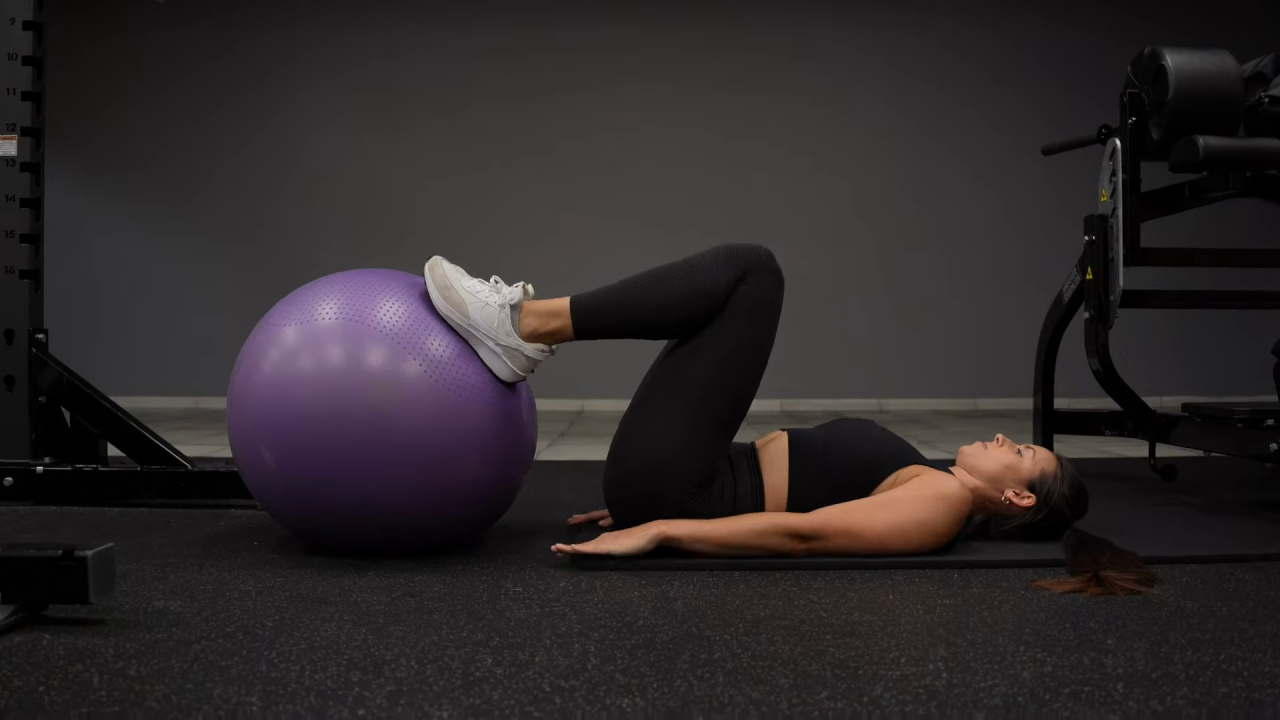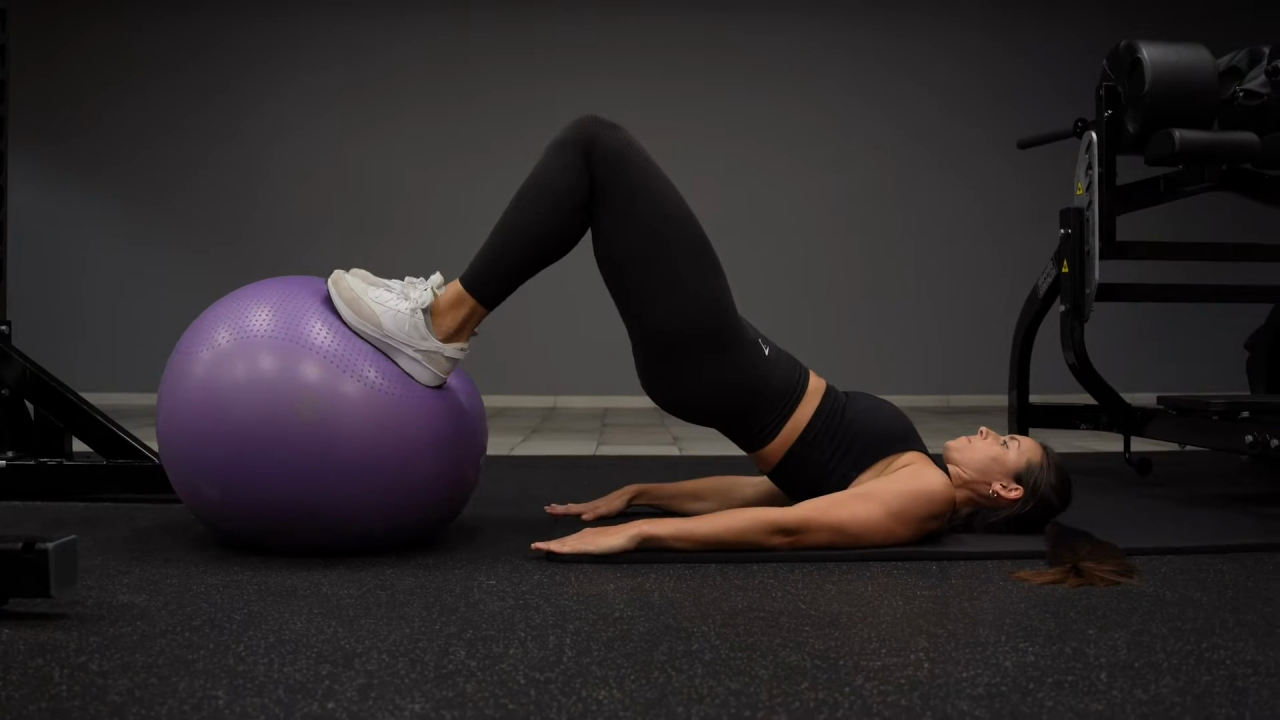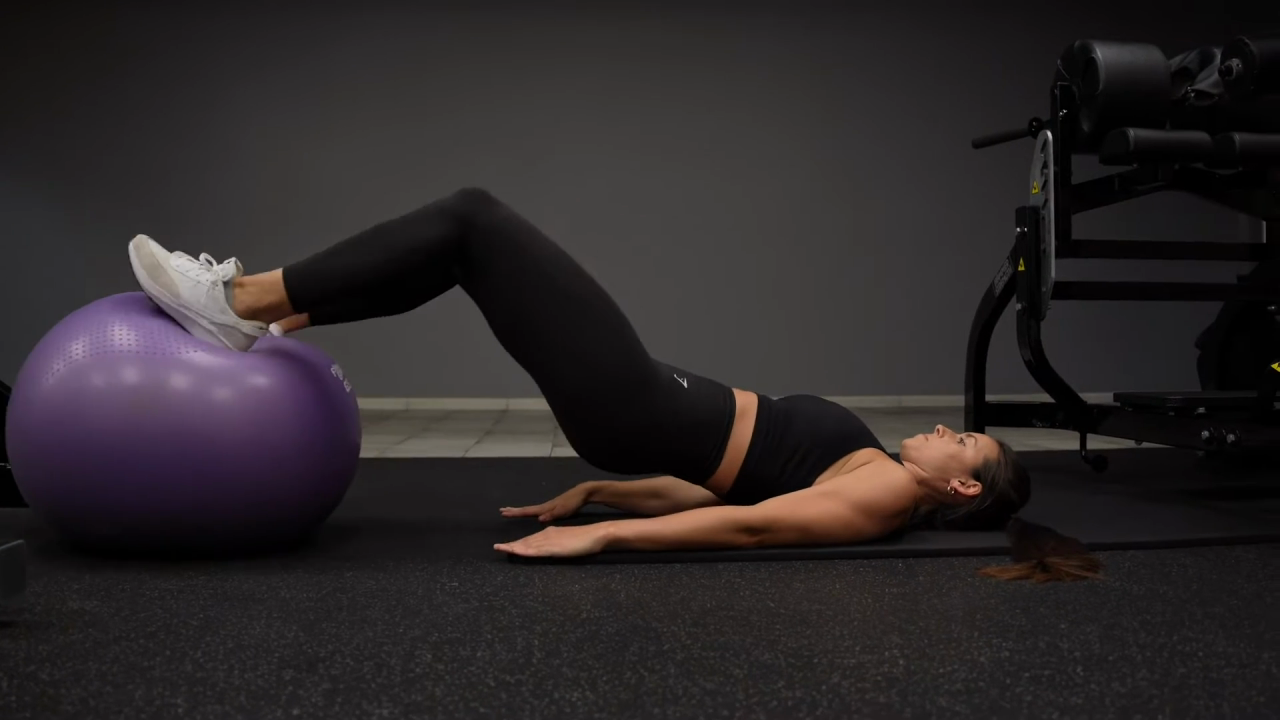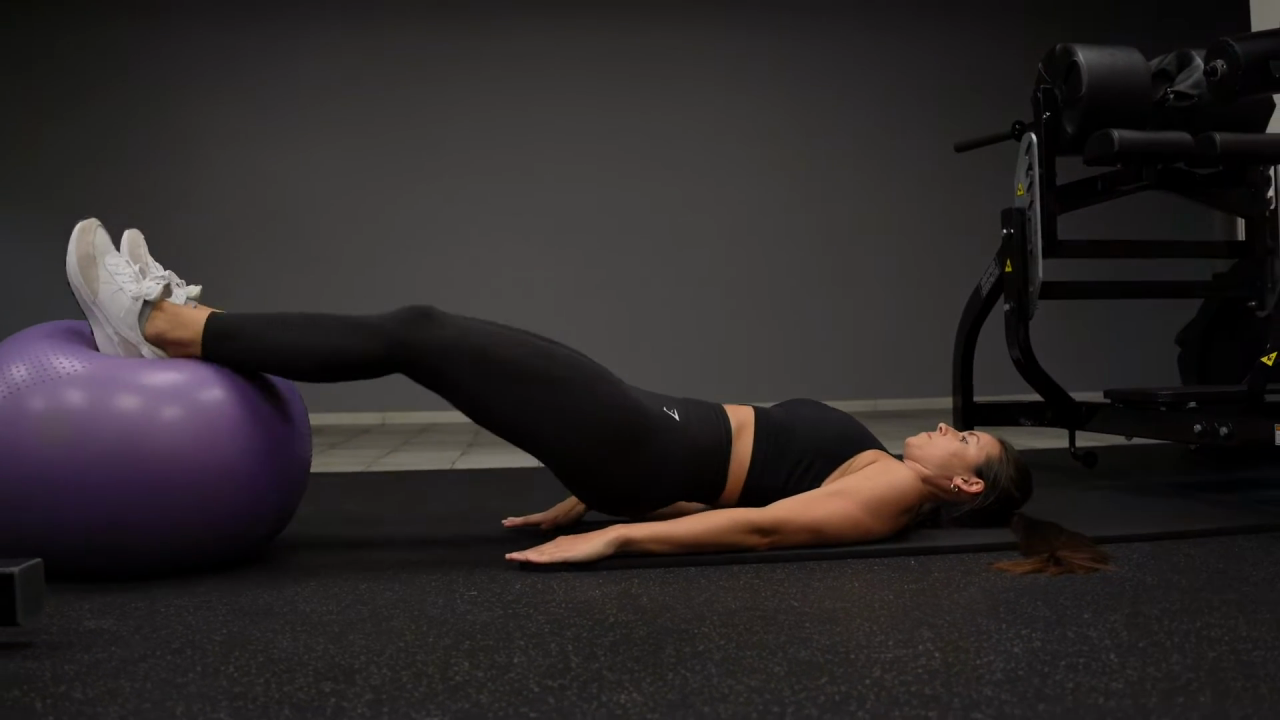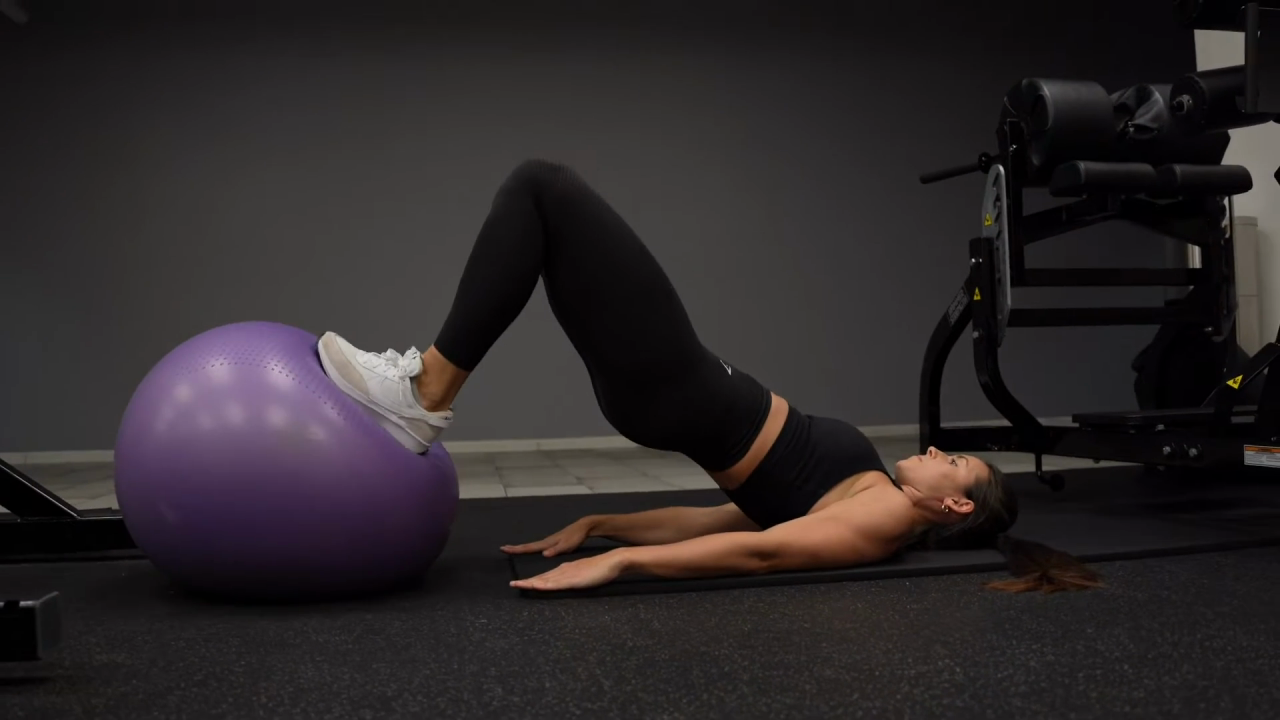
dt=1s
person 1, frame 1
left shoulder: (941, 505)
right shoulder: (927, 484)
left elbow: (805, 531)
left wrist: (660, 528)
right wrist: (644, 501)
left hip: (671, 487)
right hip: (678, 480)
left knee: (753, 271)
left ankle: (527, 327)
right ankle: (525, 328)
person 1, frame 2
left shoulder: (925, 496)
right shoulder: (919, 482)
left elbow: (783, 526)
left wrist: (638, 534)
left hip: (703, 358)
right hip: (712, 364)
left knee: (592, 144)
right knee: (594, 161)
left ankle: (442, 326)
right ankle: (441, 315)
person 1, frame 3
left shoulder: (889, 494)
right shoulder: (874, 477)
left elbow: (750, 524)
left wrist: (601, 538)
right wrist: (592, 495)
left hip: (629, 407)
right hip: (645, 405)
left knee: (473, 216)
right knee: (470, 238)
left ankle: (241, 302)
right ankle: (267, 307)
person 1, frame 4
left shoulder: (894, 494)
right shoulder: (876, 469)
left elbow: (763, 525)
left wrist: (613, 534)
right wrist: (593, 497)
left hip: (638, 449)
right hip: (649, 429)
left knee: (413, 335)
right knee: (424, 329)
left ankle: (156, 330)
right ankle: (186, 318)
person 1, frame 5
left shoulder: (888, 517)
right shoulder: (873, 500)
left elbow: (760, 551)
left wrist: (615, 563)
left hip: (673, 392)
right hip: (677, 394)
left knee: (538, 187)
right knee: (545, 204)
left ankle: (426, 392)
right ankle: (427, 383)
